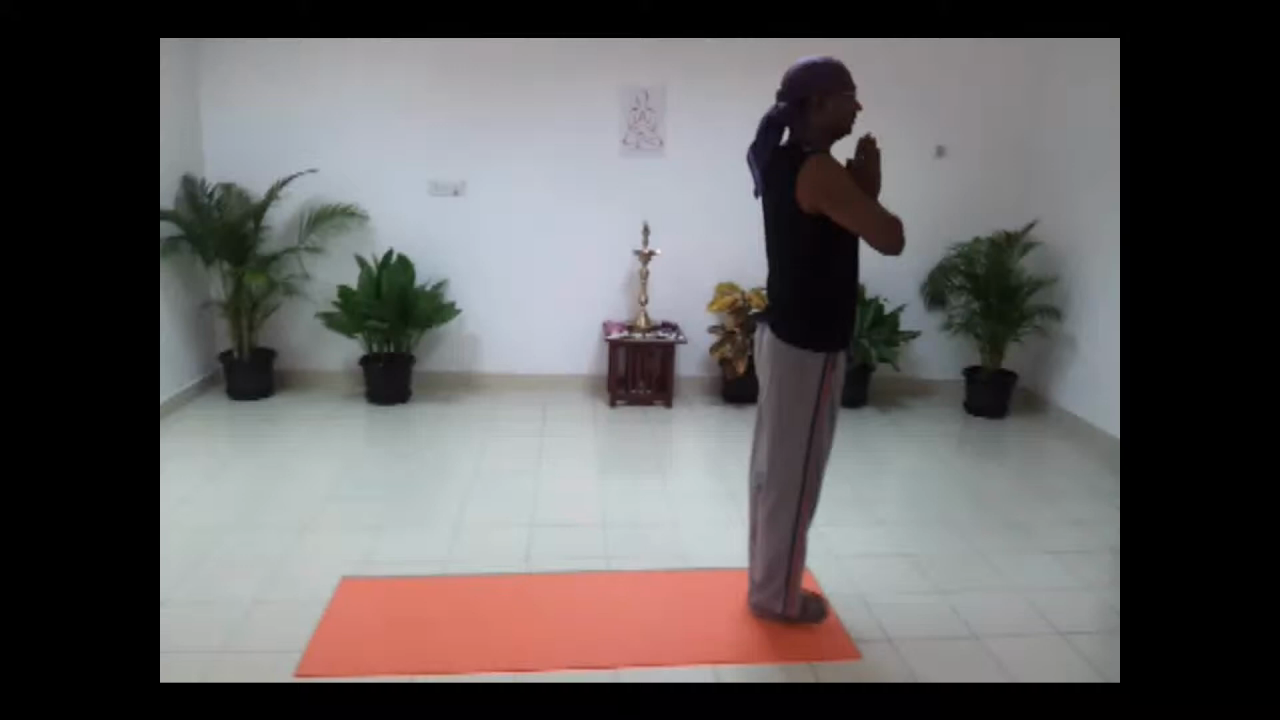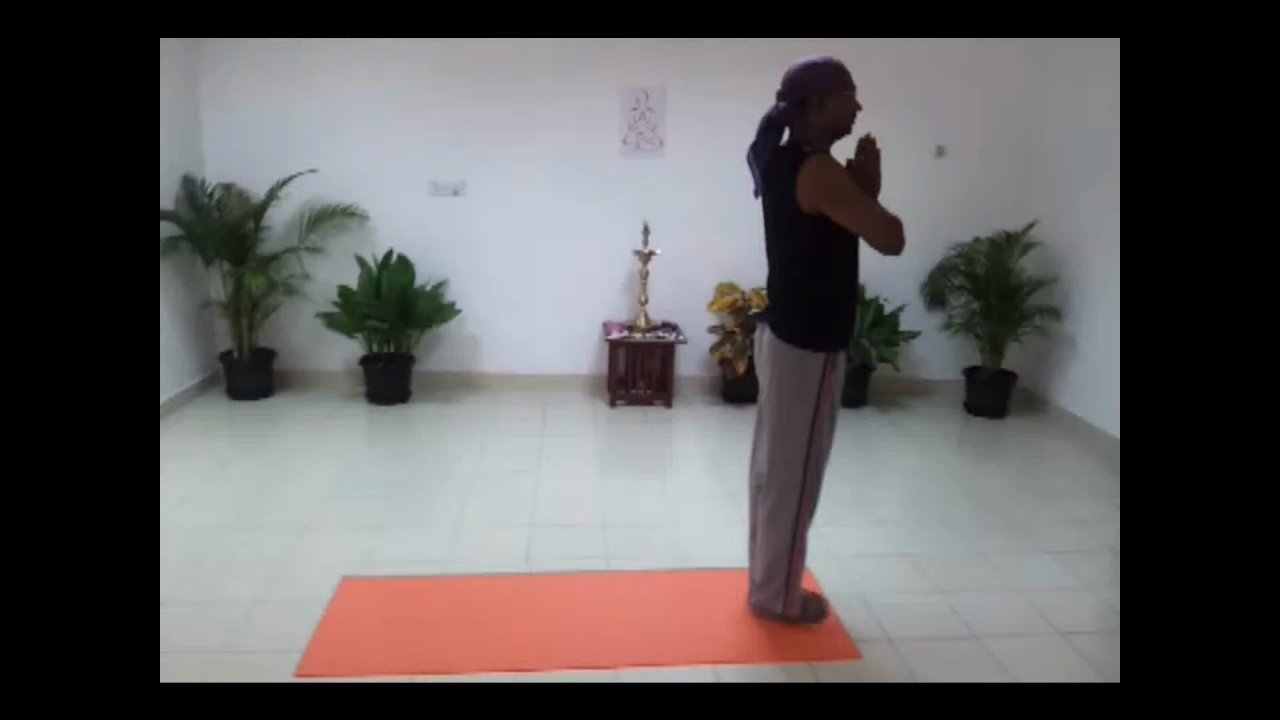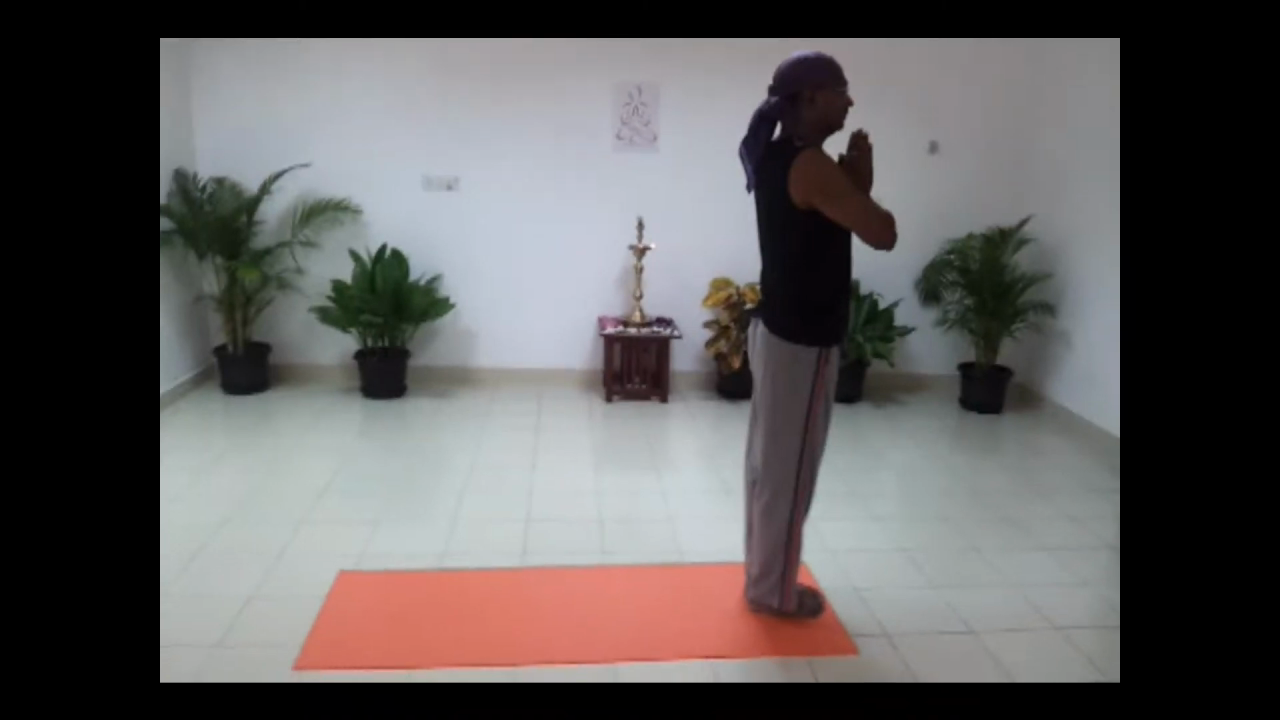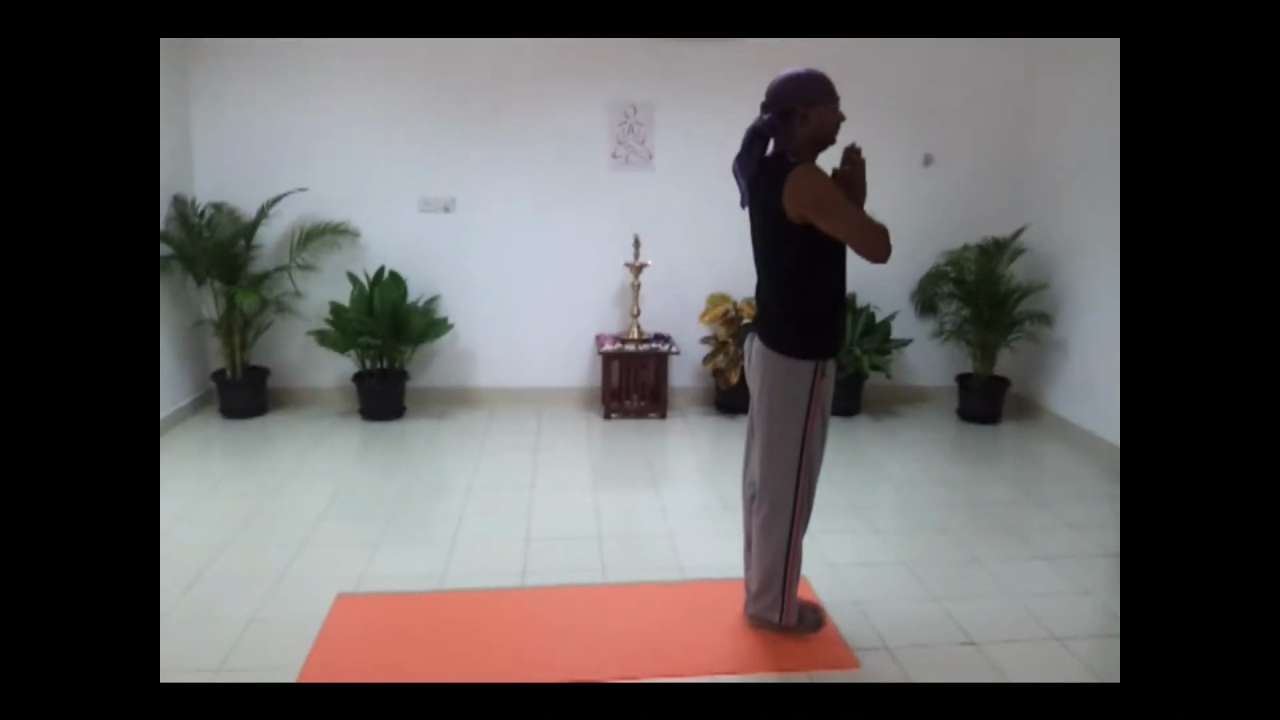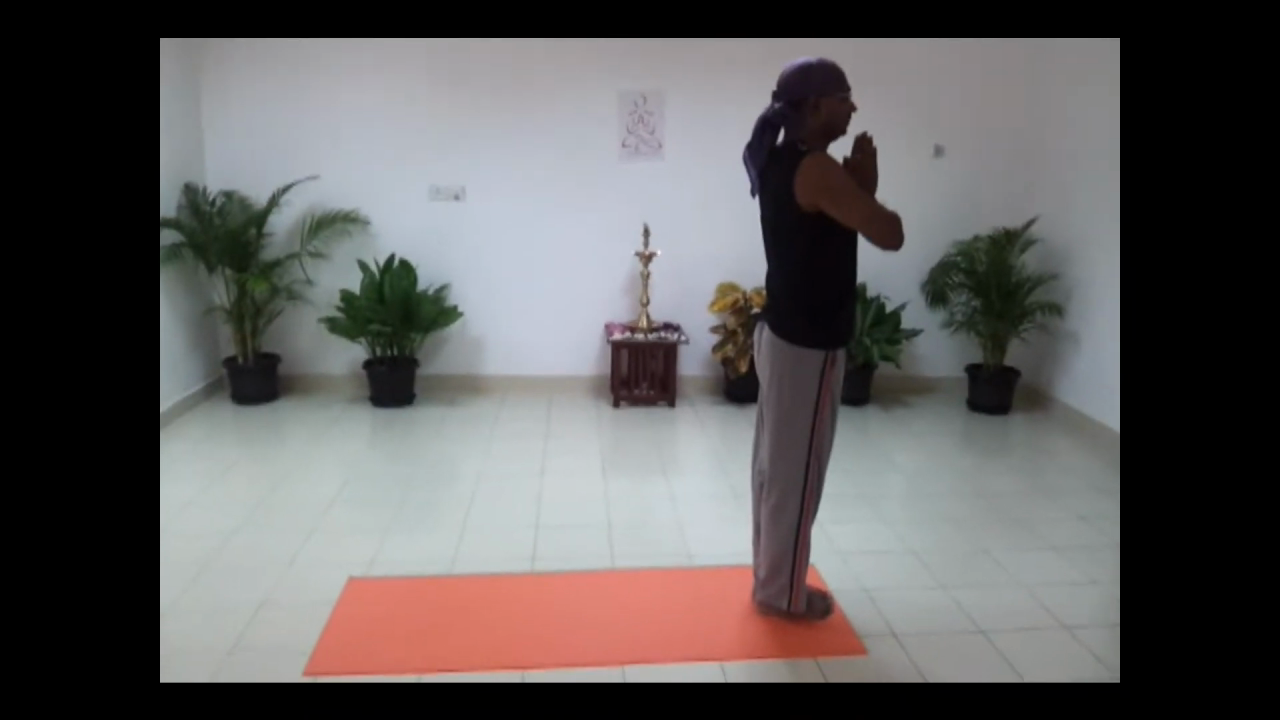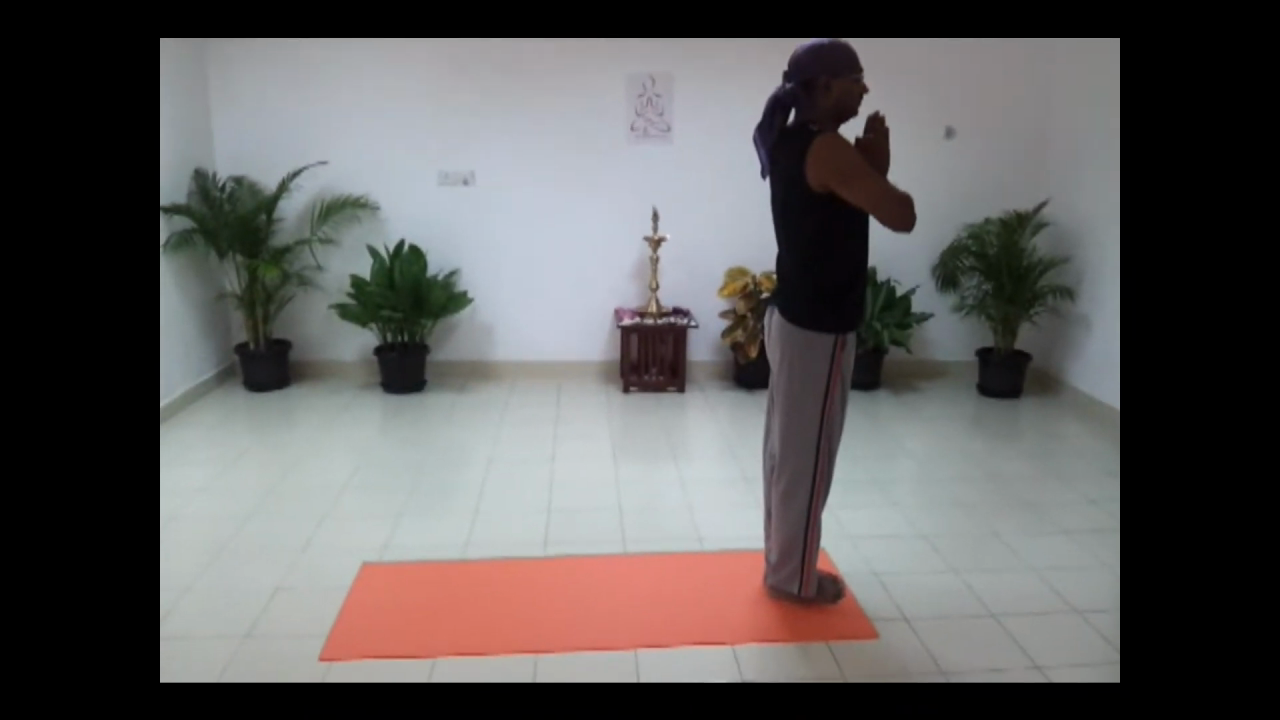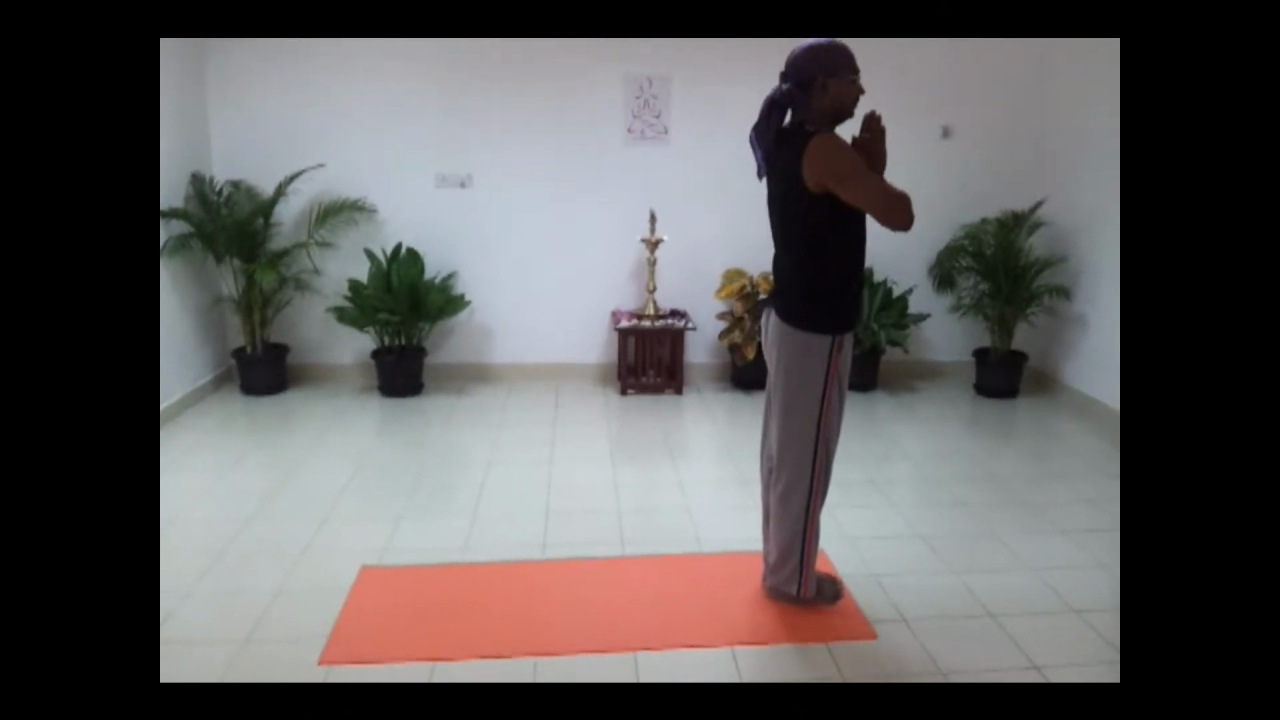
dt=0.3s
person 1, frame 1
left shoulder: (785, 161)
right shoulder: (819, 172)
left elbow: (834, 227)
right elbow: (890, 238)
left wrist: (860, 188)
right wrist: (868, 189)
left hip: (784, 334)
right hip: (809, 346)
left knee: (775, 467)
right knee: (793, 474)
left ankle: (768, 579)
right ankle: (777, 596)
person 1, frame 2
left shoulder: (784, 163)
right shoulder: (818, 171)
left elbow: (838, 226)
right elbow: (890, 238)
left wrist: (858, 188)
right wrist: (867, 187)
left hip: (783, 335)
right hip: (809, 347)
left knee: (774, 467)
right knee: (794, 474)
left ankle: (768, 579)
right ankle: (778, 596)
person 1, frame 3
left shoulder: (777, 156)
right shoulder: (811, 166)
left elbow: (829, 221)
right elbow: (882, 234)
left wrist: (851, 184)
right wrist: (860, 184)
left hip: (777, 329)
right hip: (802, 341)
left knee: (770, 462)
right knee: (789, 469)
left ankle: (765, 575)
right ankle: (773, 590)
person 1, frame 4
left shoulder: (771, 173)
right shoulder: (804, 181)
left elbow: (824, 235)
right elbow: (877, 246)
left wrist: (845, 197)
right wrist: (855, 196)
left hip: (772, 344)
right hip: (799, 355)
left knee: (768, 477)
right knee: (787, 484)
left ankle: (764, 589)
right ankle: (774, 605)
person 1, frame 5
left shoulder: (781, 162)
right shoulder: (816, 170)
left elbow: (834, 223)
right elbow: (889, 234)
left wrist: (856, 187)
right wrist: (866, 186)
left hip: (782, 333)
right hip: (808, 344)
left knee: (777, 465)
right knee: (796, 471)
left ankle: (773, 577)
right ankle: (782, 592)
person 1, frame 6
left shoulder: (793, 143)
right shoulder: (827, 150)
left elbow: (847, 203)
right elbow: (902, 215)
left wrist: (868, 168)
right wrist: (878, 167)
left hip: (792, 317)
right hip: (818, 328)
left knee: (788, 450)
right knee: (806, 455)
left ankle: (784, 562)
right ankle: (794, 577)
person 1, frame 7
left shoulder: (789, 145)
right shoulder: (824, 150)
left elbow: (844, 204)
right elbow: (899, 214)
left wrist: (865, 167)
right wrist: (875, 167)
left hip: (789, 318)
right hip: (815, 329)
left knee: (786, 451)
right knee: (804, 456)
left ankle: (783, 564)
right ankle: (792, 579)
